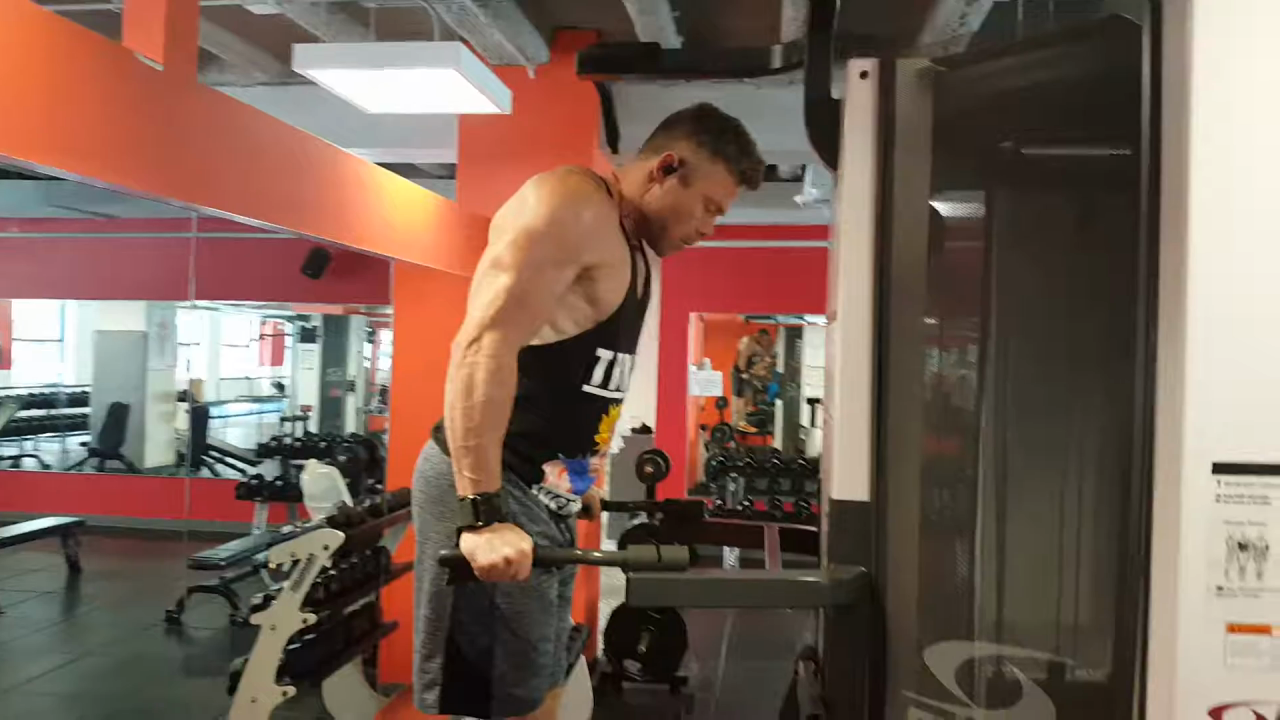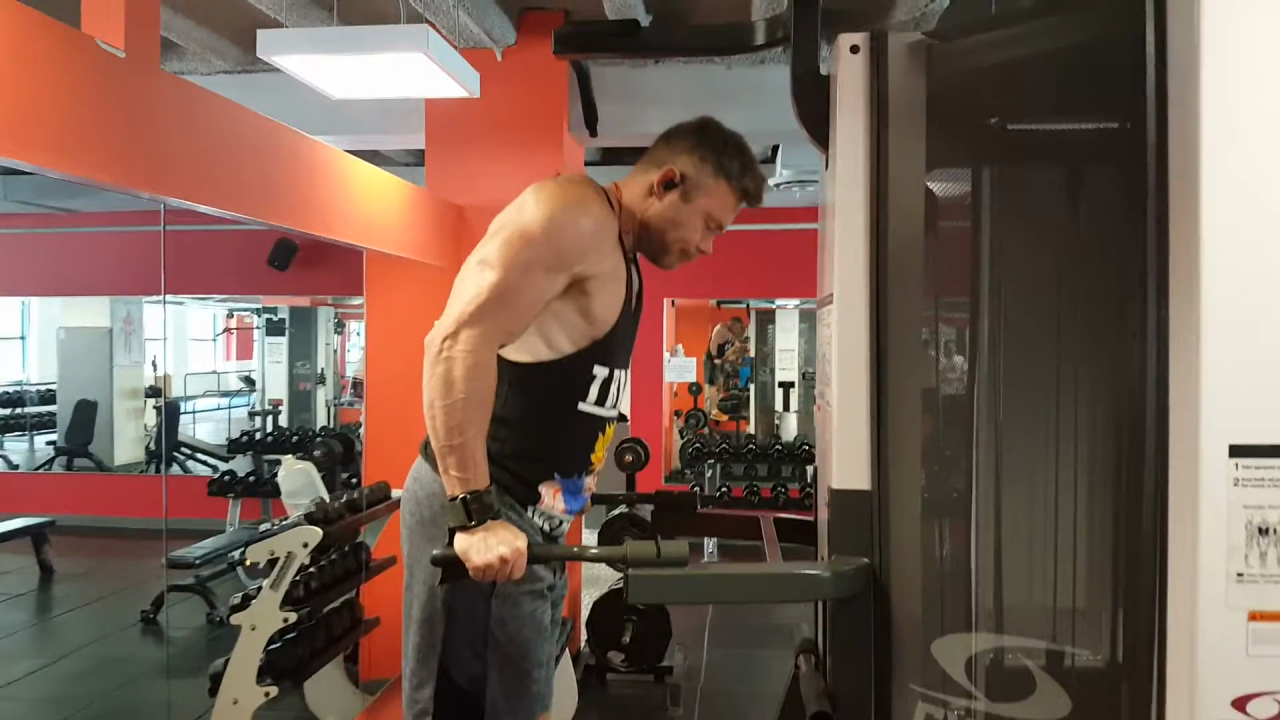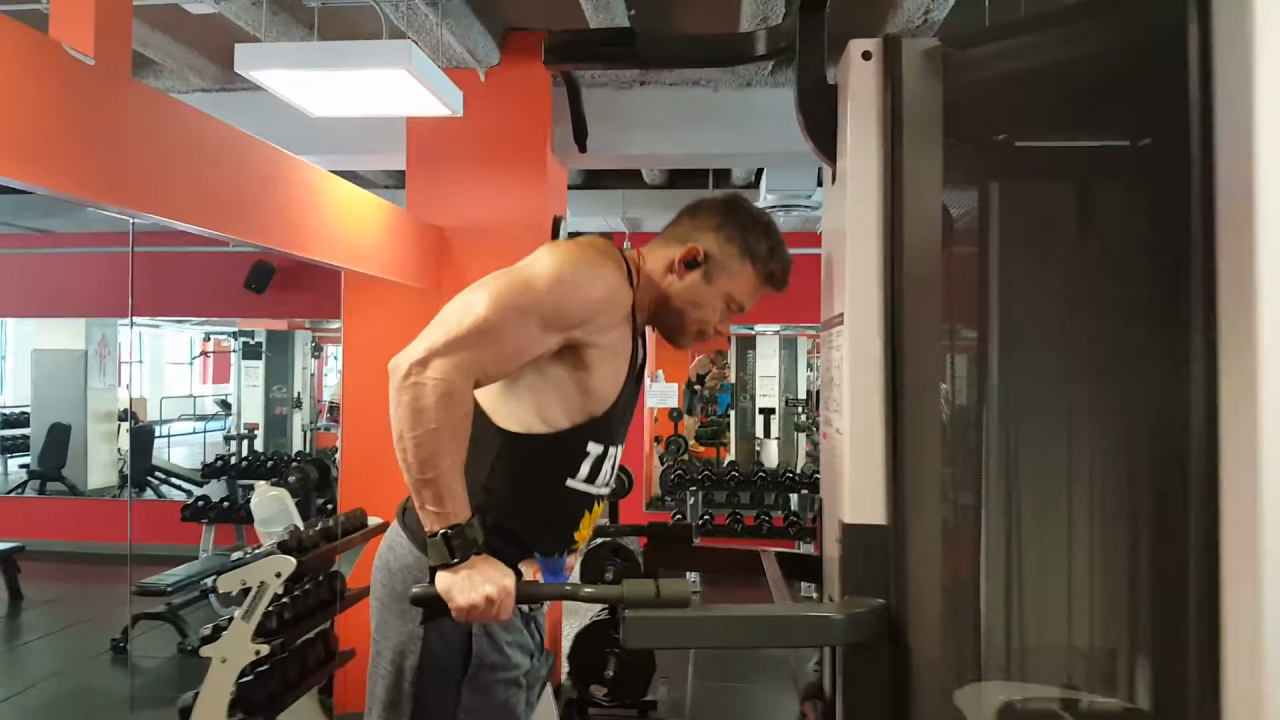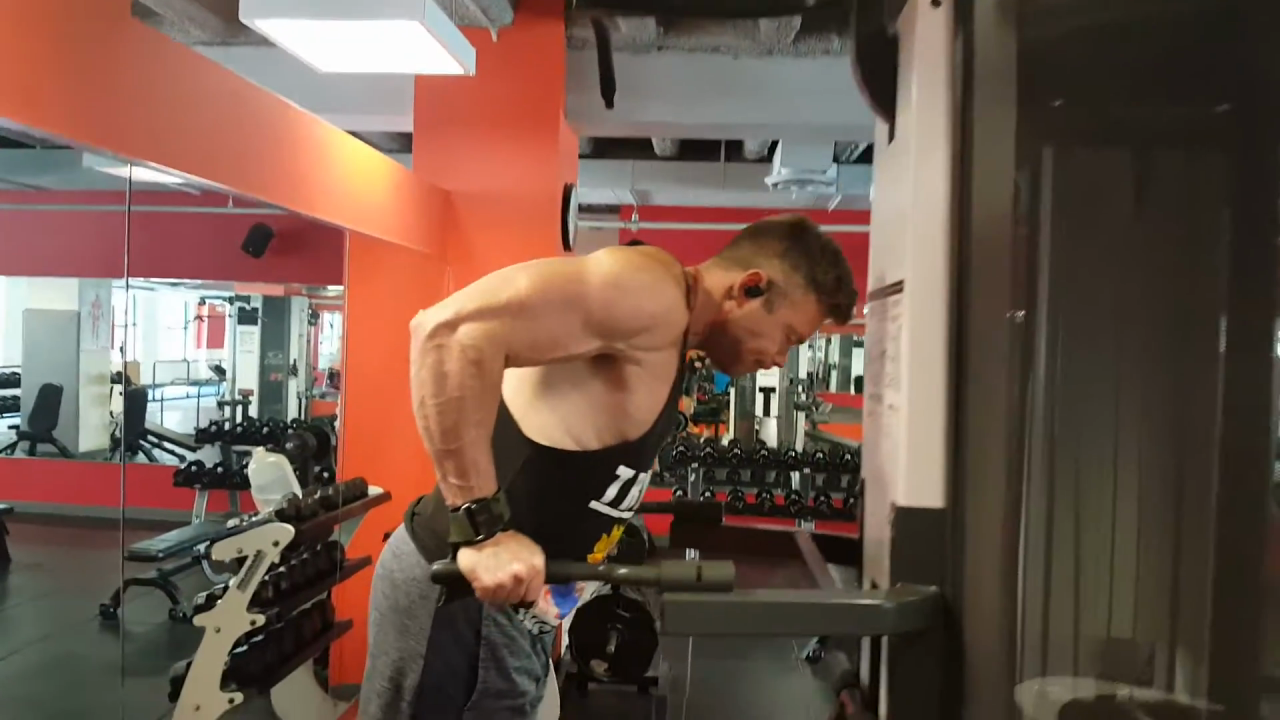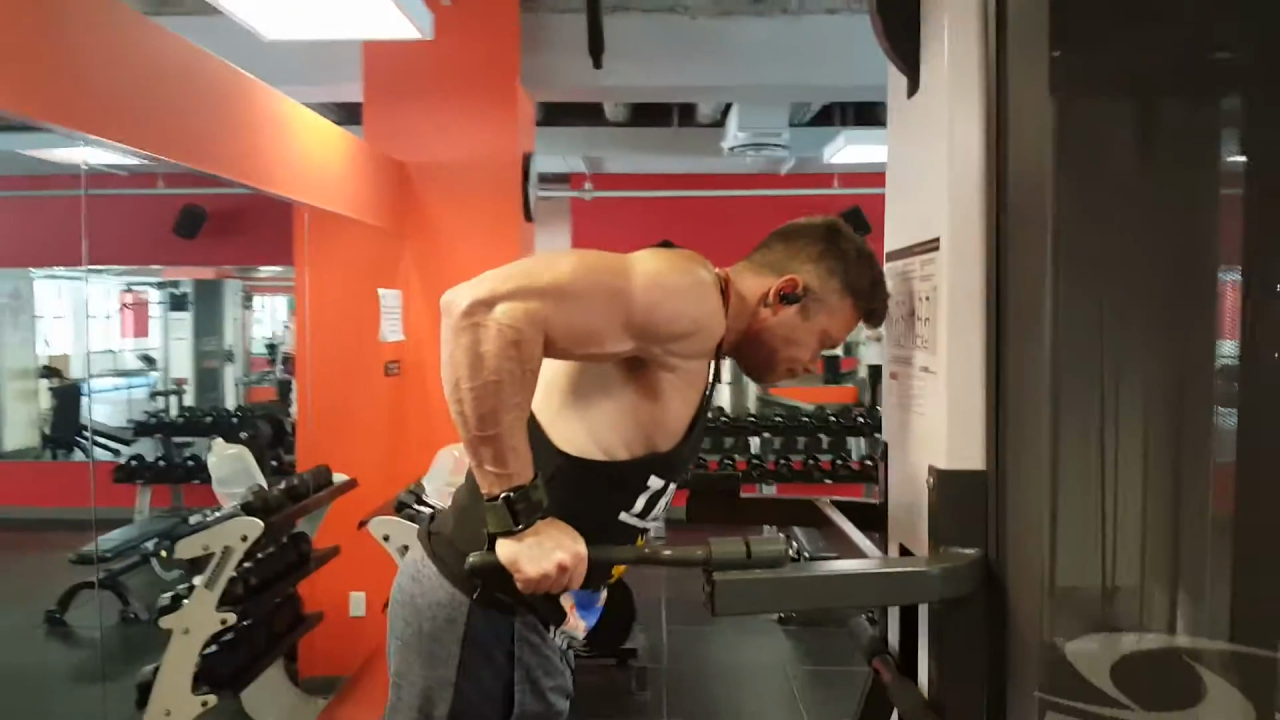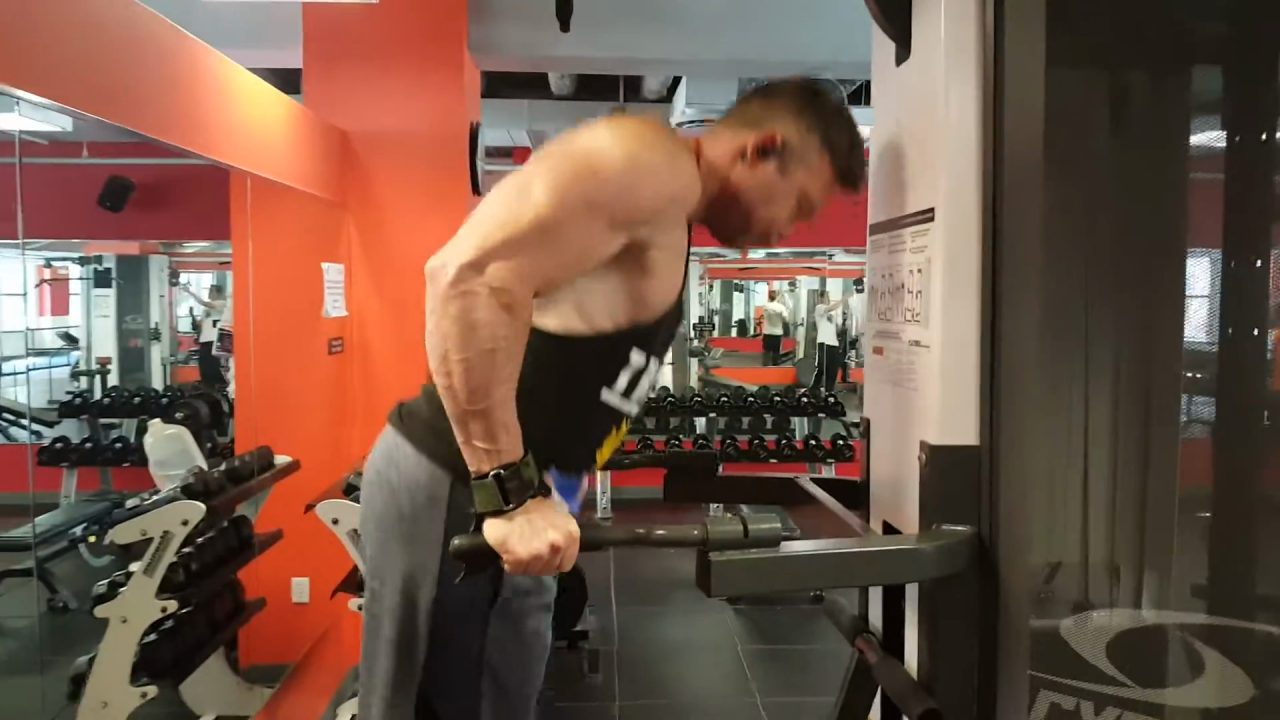
dt=0.5s
person 1, frame 1
left shoulder: (632, 251)
right shoulder: (573, 205)
right elbow: (484, 344)
right wrist: (481, 513)
left hip: (547, 499)
right hip: (494, 494)
person 1, frame 2
left shoulder: (623, 259)
right shoulder: (577, 215)
right elbow: (456, 340)
right wrist: (473, 512)
left hip: (534, 520)
right hip: (483, 517)
person 1, frame 3
left shoulder: (627, 328)
right shoulder: (592, 278)
right elbow: (427, 368)
right wrist: (457, 551)
left hip: (508, 589)
right hip: (461, 583)
person 1, frame 4
left shoulder: (666, 336)
right shoulder: (652, 293)
right elbow: (450, 330)
right wrist: (482, 528)
left hip: (514, 604)
right hip: (463, 590)
person 1, frame 5
left shoulder: (691, 334)
right shoulder: (688, 297)
right elbow: (484, 310)
right wrist: (520, 517)
left hip: (526, 609)
right hip: (482, 609)
person 1, frame 6
left shoulder: (664, 202)
right shoulder: (651, 163)
right elbow: (470, 276)
right wrist: (505, 493)
left hip: (502, 493)
right hip: (454, 486)
